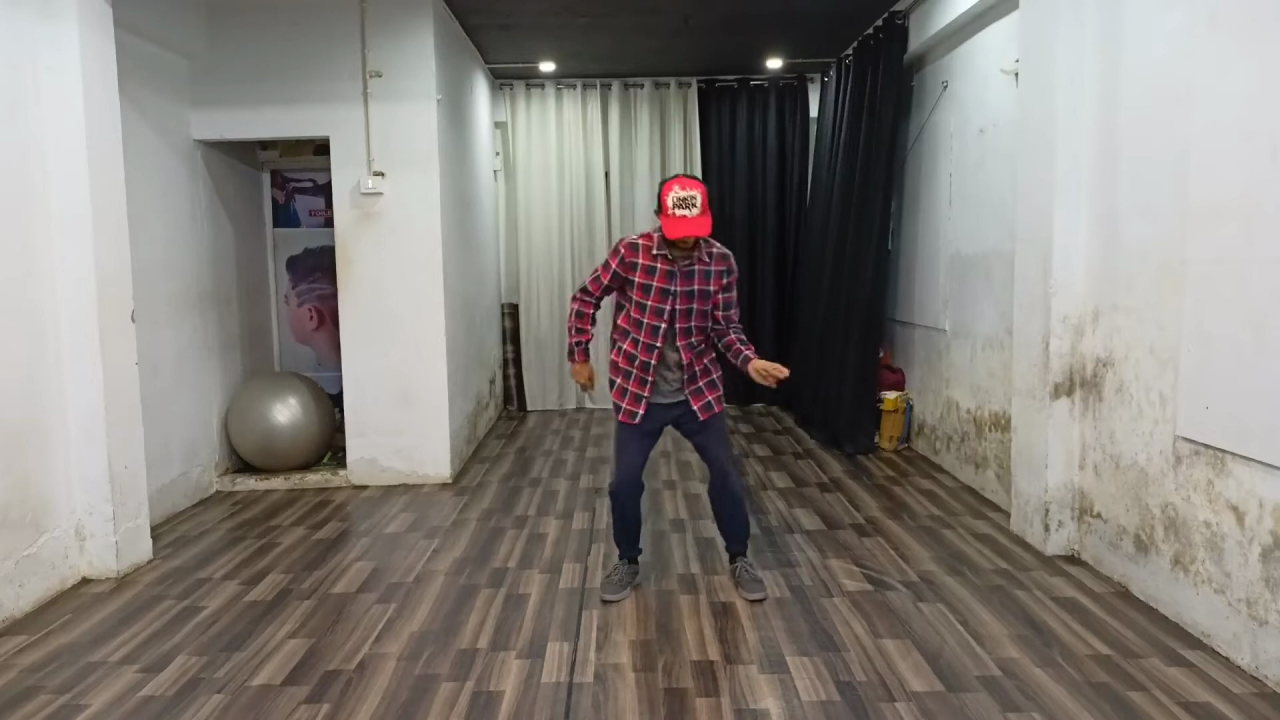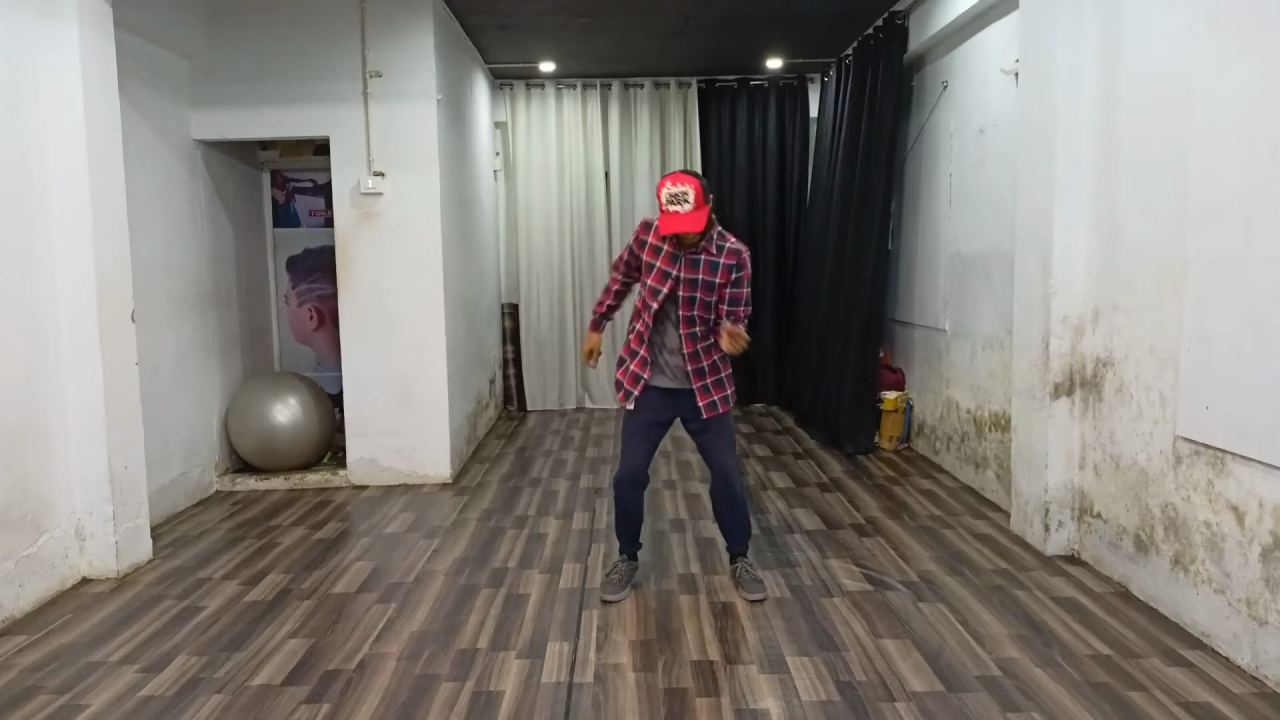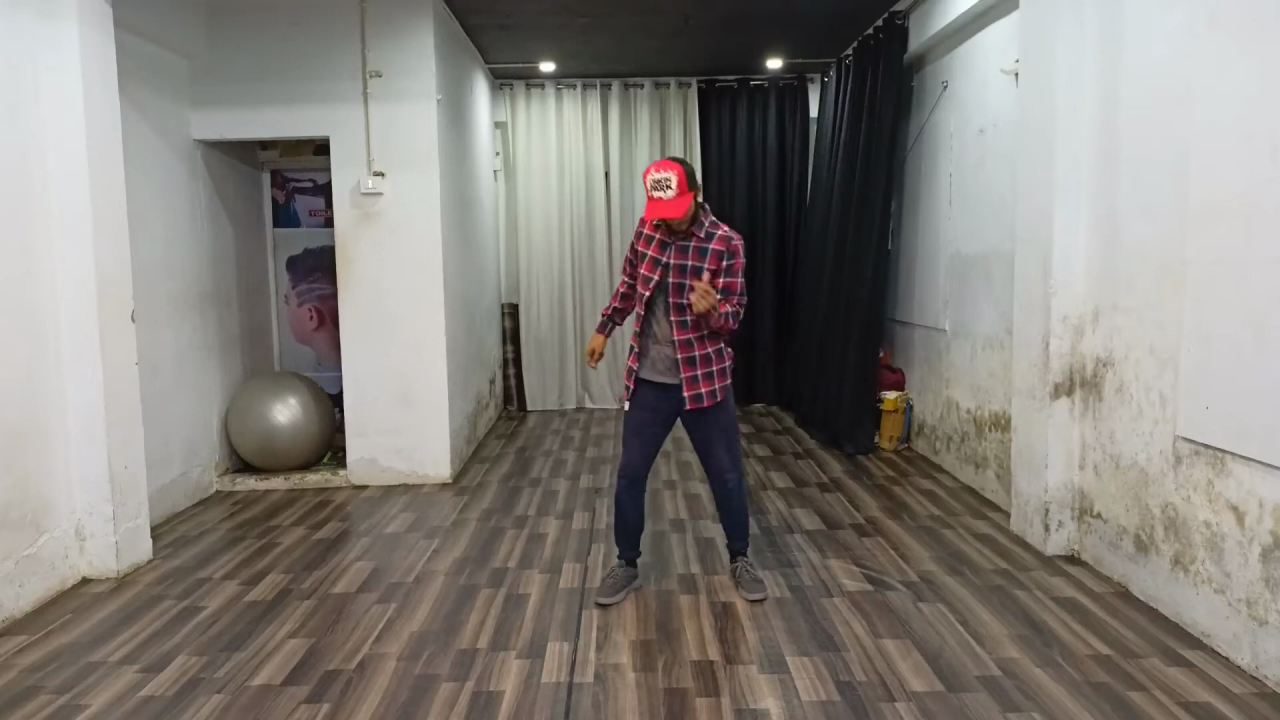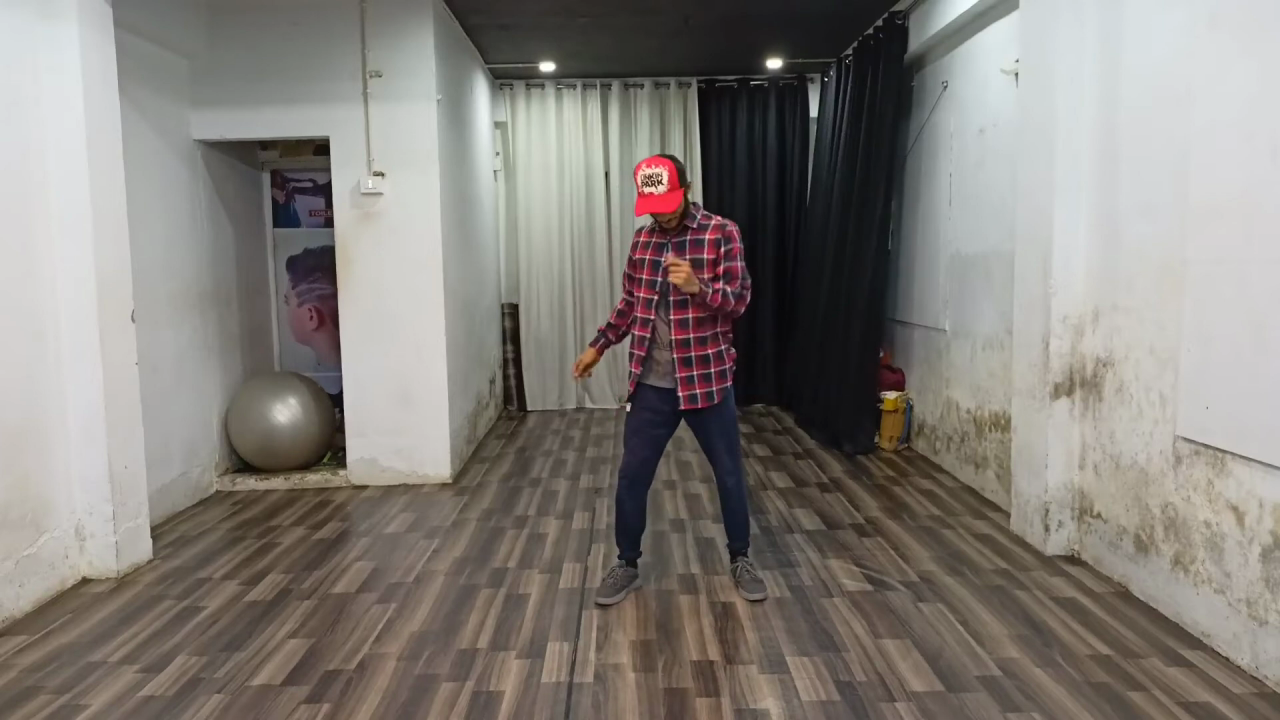
dt=0.2s
person 1, frame 1
left shoulder: (720, 261)
right shoulder: (633, 252)
left elbow: (726, 328)
right elbow: (585, 298)
left wrist: (750, 362)
right wrist: (580, 355)
left hip: (698, 390)
right hip: (638, 390)
left knee: (726, 475)
right knee: (625, 482)
left ankle: (739, 559)
right ankle: (628, 561)
person 1, frame 2
left shoulder: (733, 254)
right shoulder: (648, 234)
left elbow: (737, 319)
right elbow: (621, 277)
left wrist: (733, 338)
right wrist: (596, 328)
left hip: (706, 383)
right hip: (647, 382)
left knee: (727, 473)
right knee: (630, 474)
left ankle: (739, 558)
right ankle: (628, 558)
person 1, frame 3
left shoulder: (726, 243)
right shoulder: (647, 232)
left elbow: (732, 317)
left wrist: (710, 308)
right wrist: (604, 330)
left hip: (705, 378)
right hip: (648, 379)
left knee: (726, 472)
right knee: (631, 474)
left ankle: (740, 559)
right ankle: (627, 564)
person 1, frame 4
left shoulder: (721, 233)
right shoulder: (643, 241)
left elbow: (738, 297)
left wrist: (695, 287)
right wrist: (597, 347)
left hip: (707, 379)
right hip: (651, 382)
left knee: (729, 472)
right knee: (632, 475)
left ankle: (740, 559)
right ankle: (627, 564)
